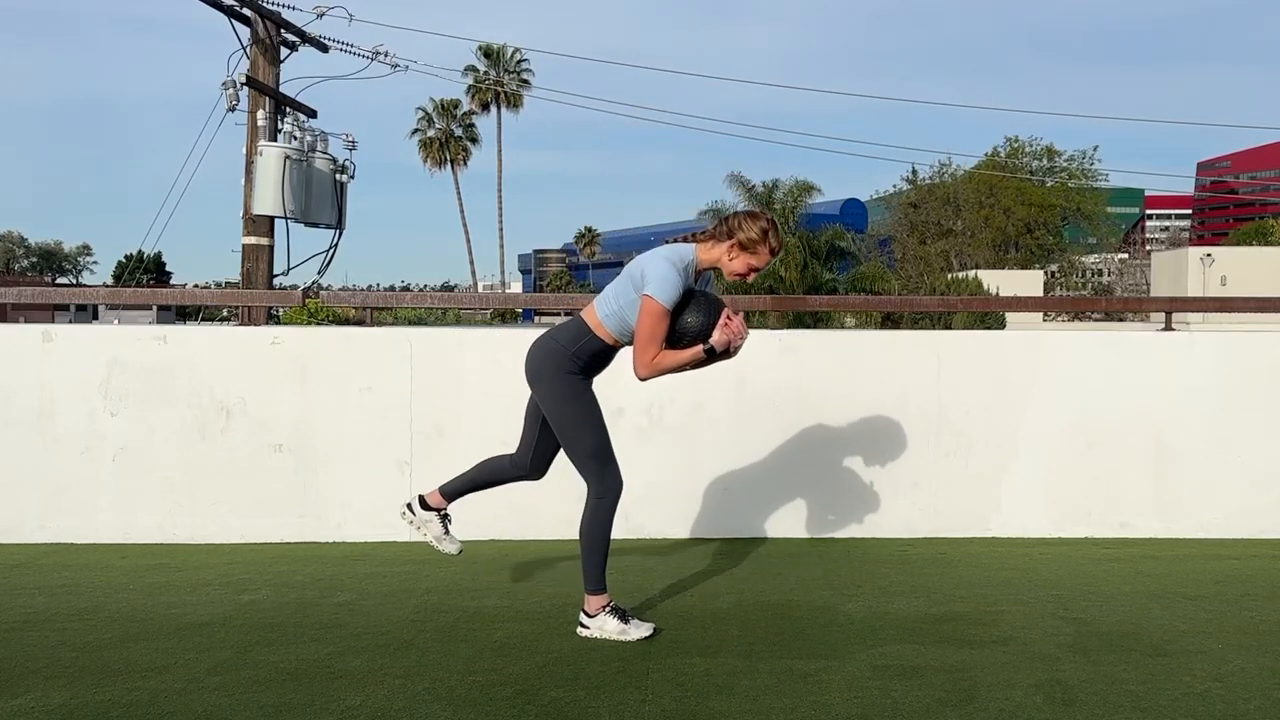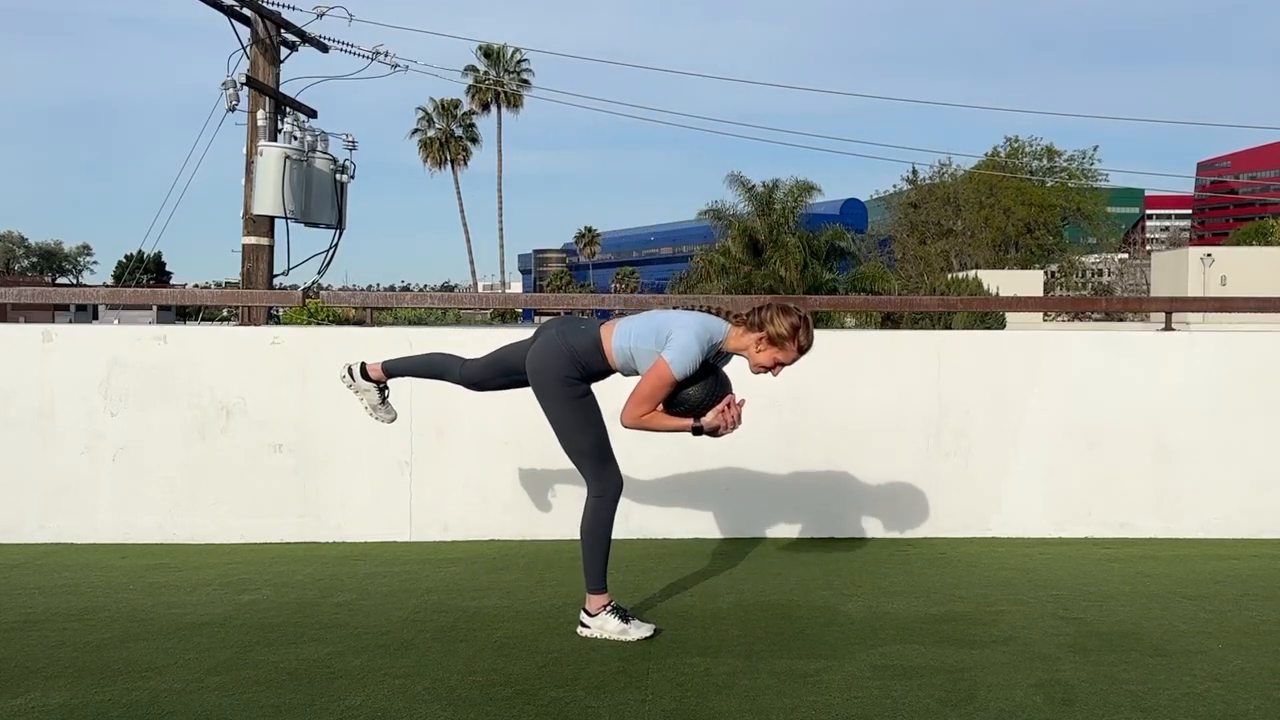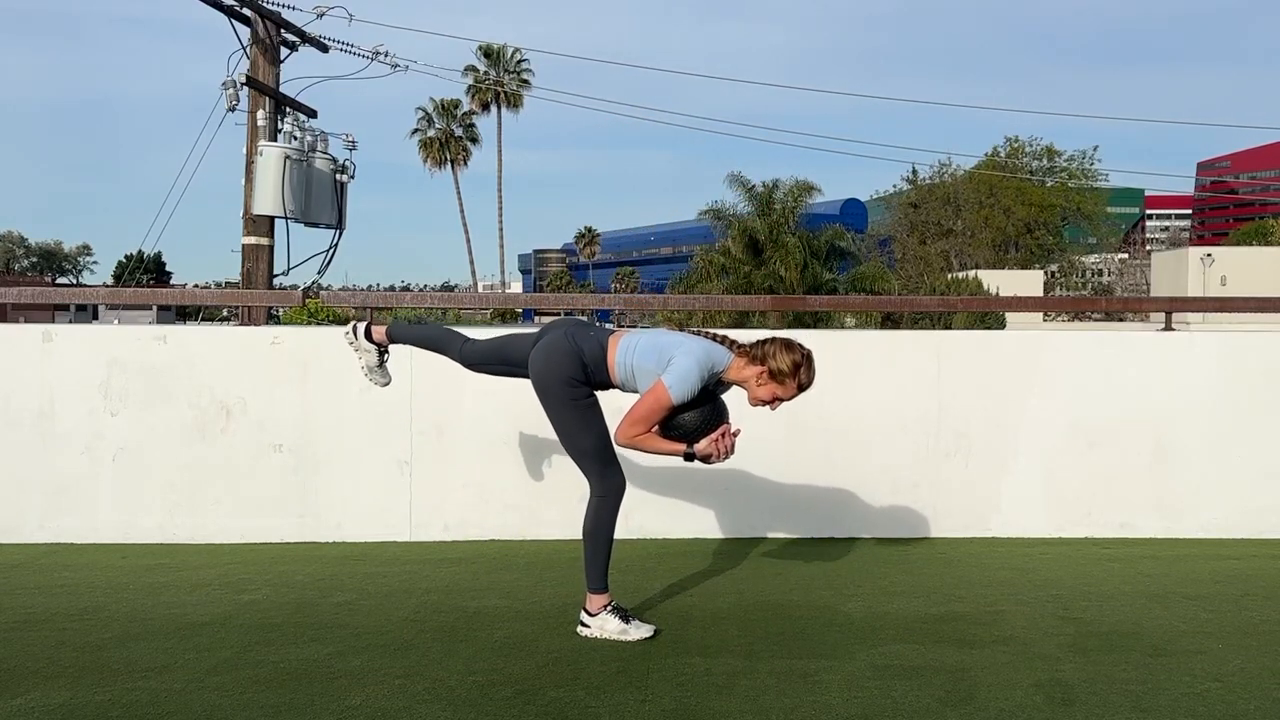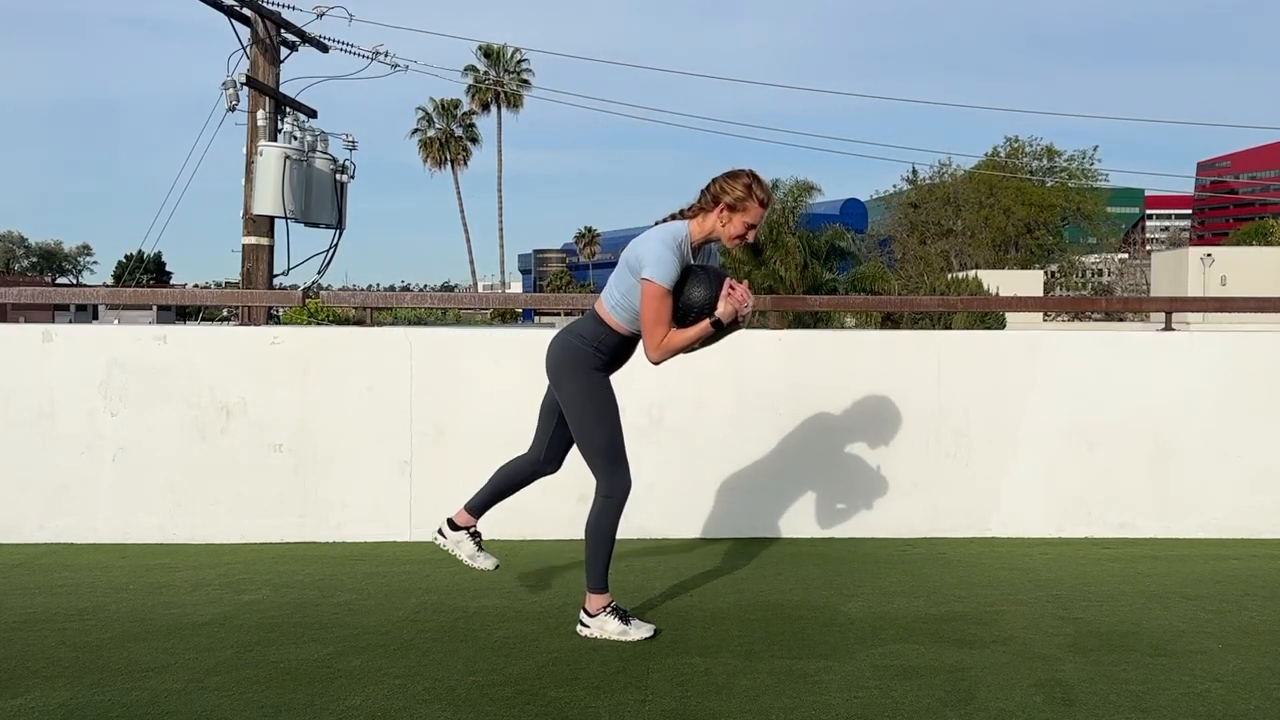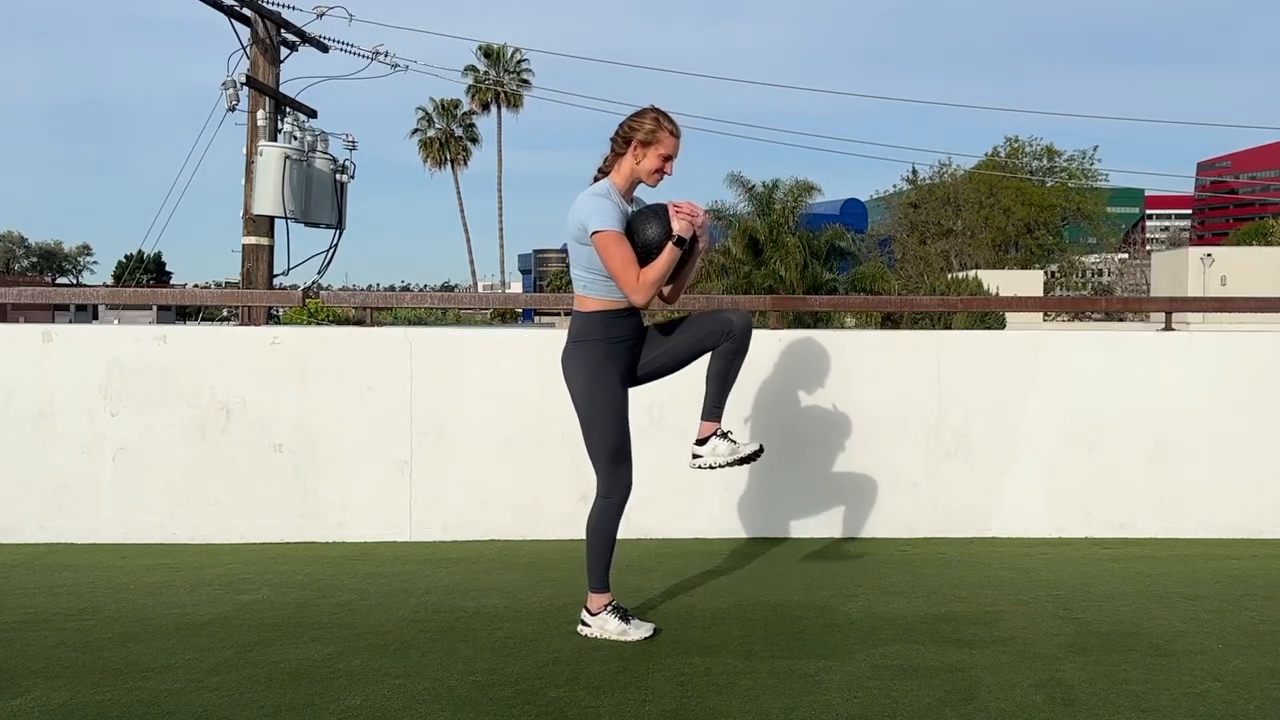
dt=0.5s
person 1, frame 1
left shoulder: (701, 274)
right shoulder: (668, 270)
left elbow: (668, 356)
right elbow: (646, 366)
left wrist: (723, 347)
right wrist: (711, 347)
left hip: (568, 361)
right hip: (561, 366)
left knee: (529, 464)
right knee: (606, 484)
left ankle: (431, 504)
right ankle: (595, 612)
person 1, frame 2
left shoulder: (721, 340)
right shoulder: (696, 344)
left elbow: (671, 399)
right elbow: (634, 415)
left wrist: (712, 419)
right wrist: (700, 425)
left hip: (562, 339)
right hip: (559, 366)
left knee: (471, 373)
right knee: (605, 483)
left ankle: (372, 375)
right ankle: (595, 611)
person 1, frame 3
left shoulder: (722, 362)
right shoulder: (695, 370)
left elbow: (668, 419)
right elbow: (627, 434)
left wrist: (707, 443)
right wrist: (694, 451)
left hip: (569, 339)
right hip: (562, 367)
left knee: (470, 353)
right knee: (608, 485)
left ankle: (375, 335)
right ankle: (596, 610)
person 1, frame 4
left shoulder: (698, 248)
right shoulder: (666, 250)
left elbow: (677, 336)
right elbow: (658, 350)
left wrist: (729, 315)
right wrist: (718, 319)
left hip: (585, 354)
right hip: (582, 358)
left knee: (543, 459)
right knee: (615, 482)
left ankle: (459, 524)
right ankle: (595, 611)
person 1, frame 5
left shoulder: (634, 204)
right shoulder: (596, 204)
left elbow: (669, 292)
right elbow: (640, 292)
left wrist: (694, 243)
right wrist: (680, 238)
left hip: (634, 343)
right hip: (594, 352)
left knee: (734, 325)
right knee: (615, 482)
left ankle: (708, 436)
right ankle: (596, 611)
